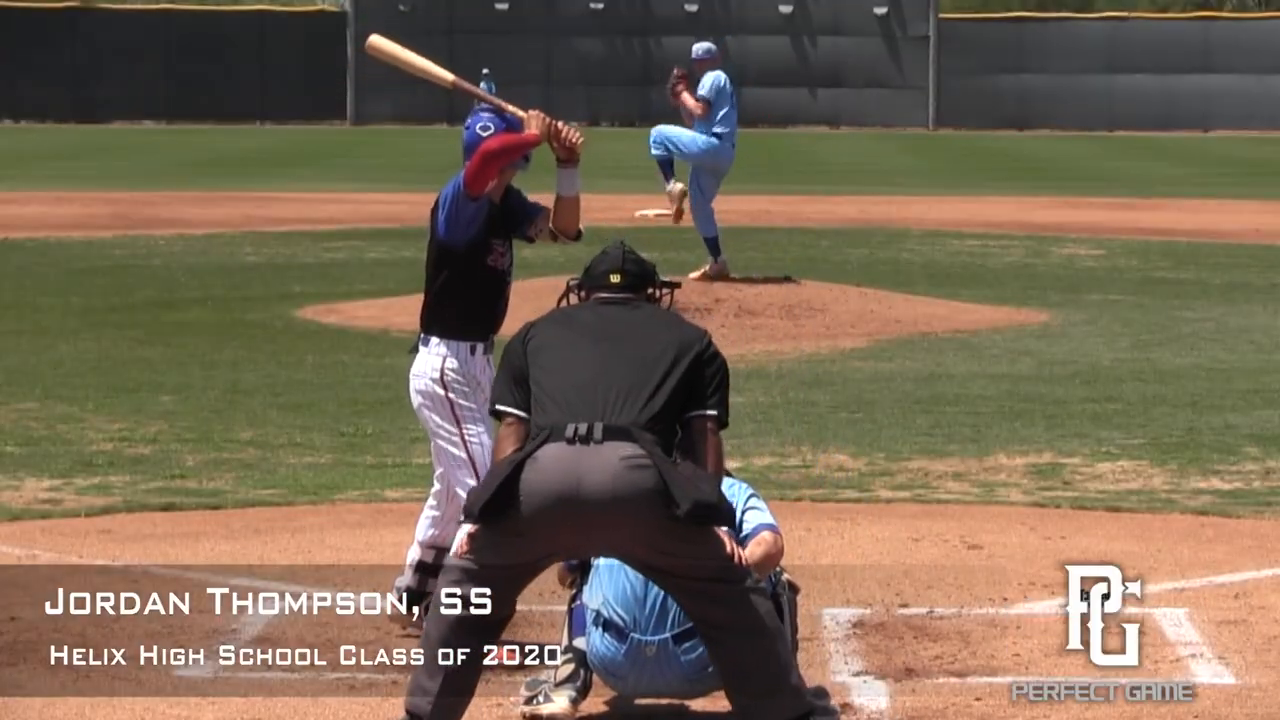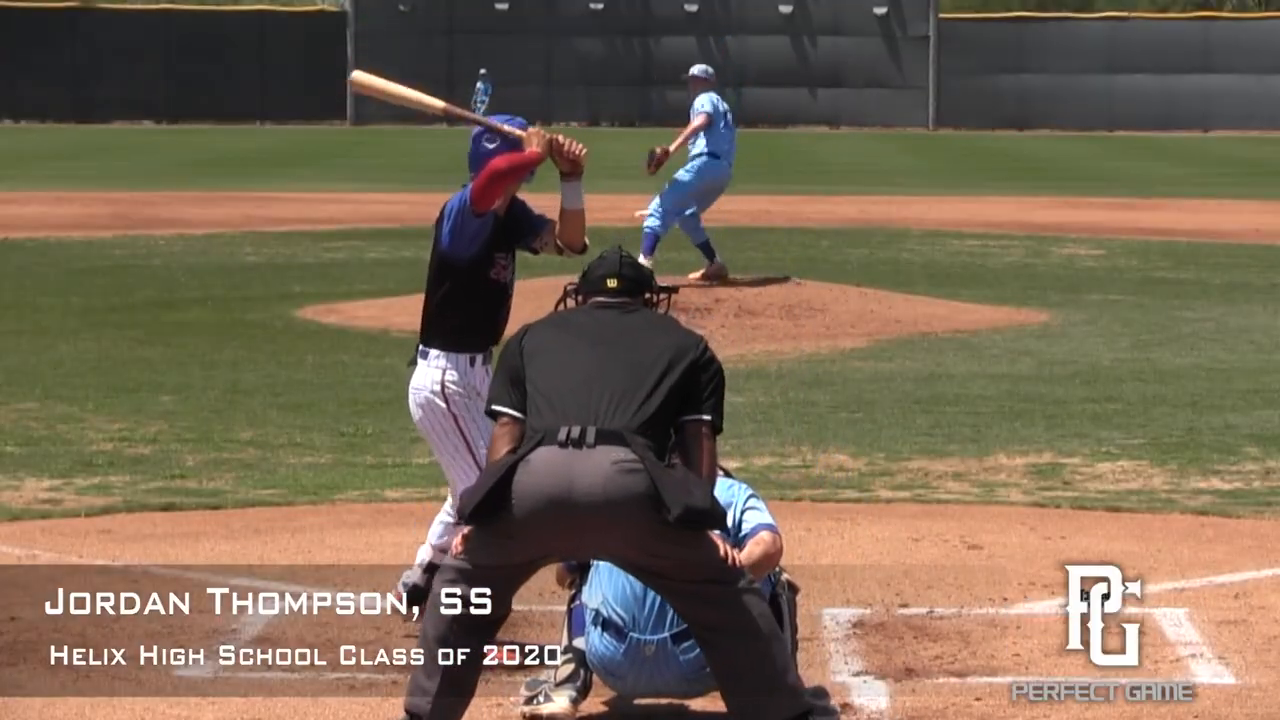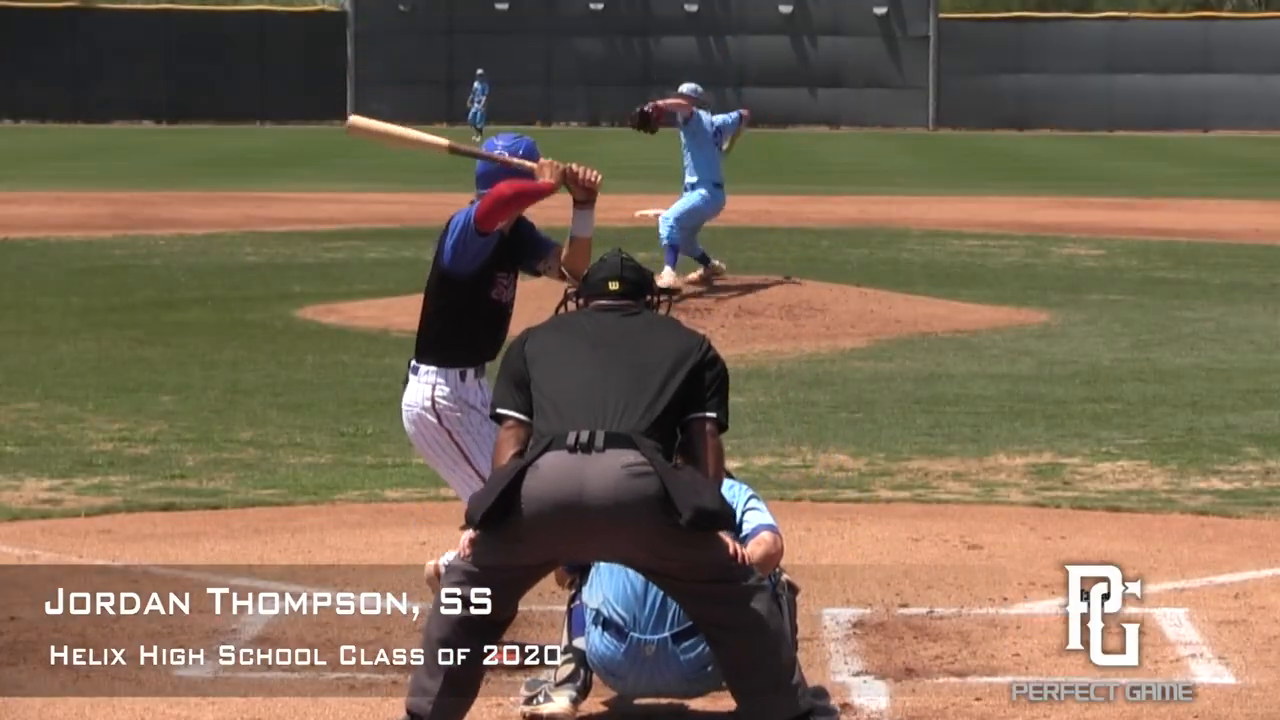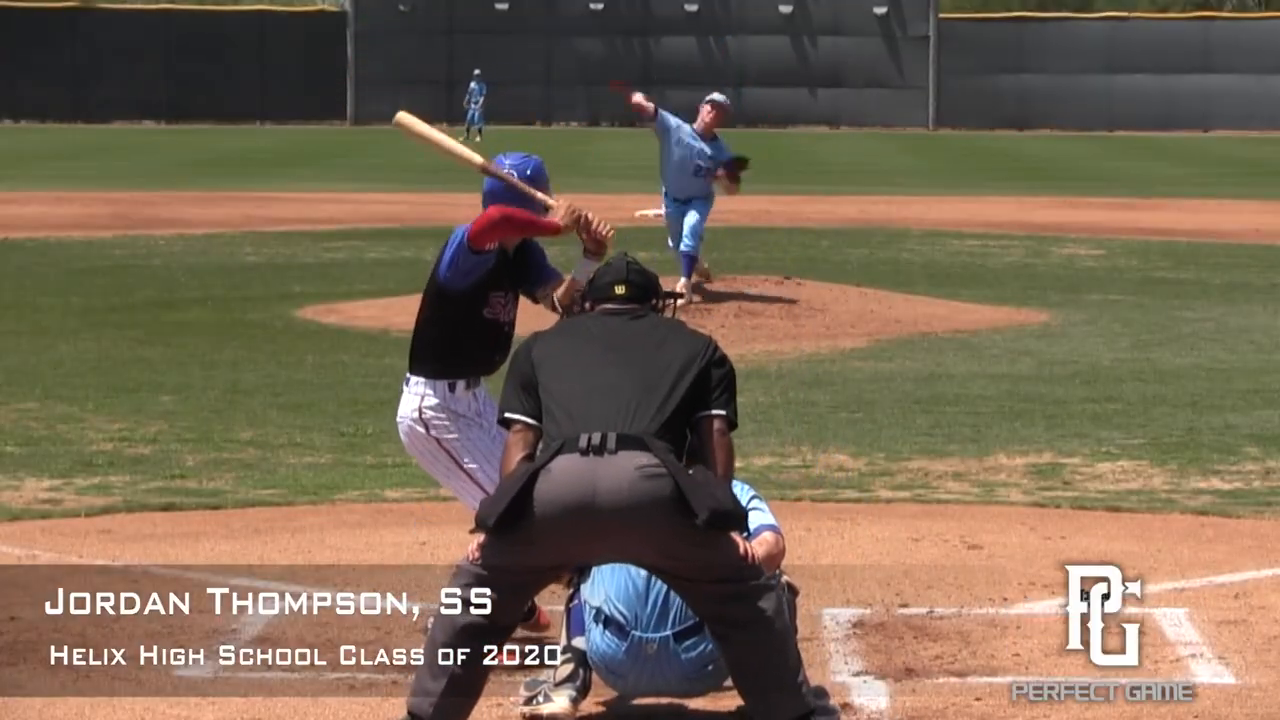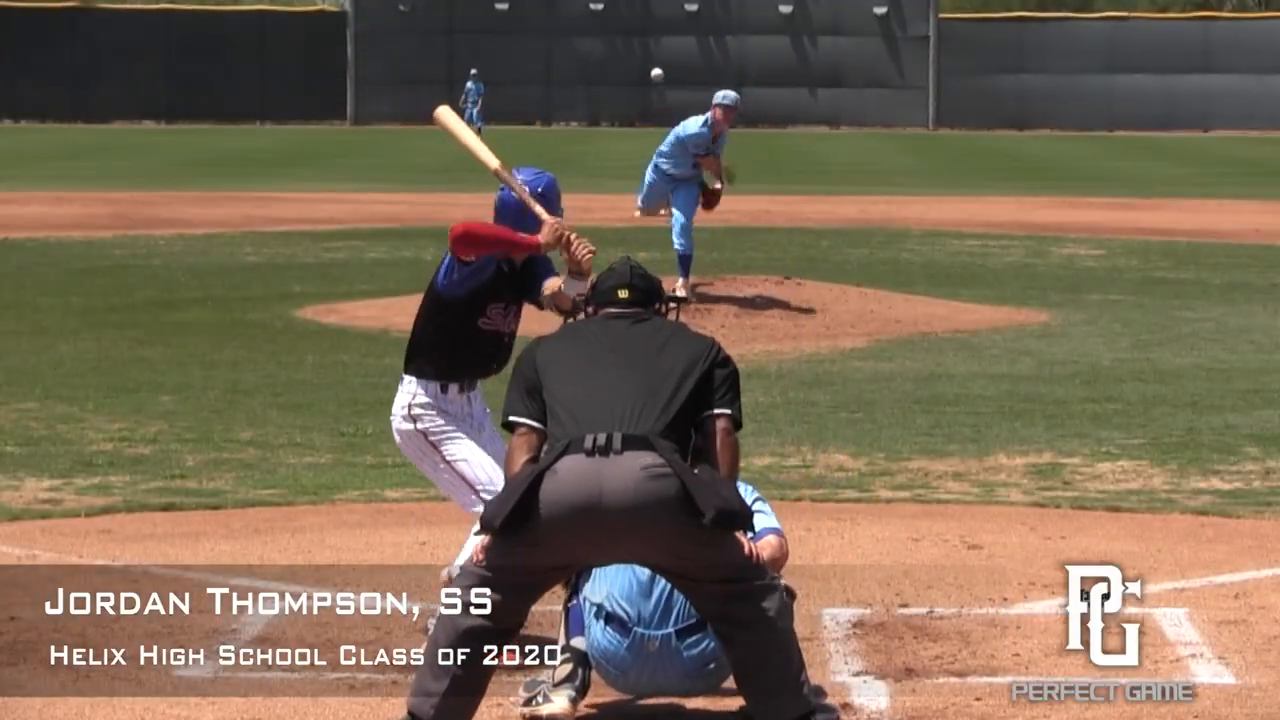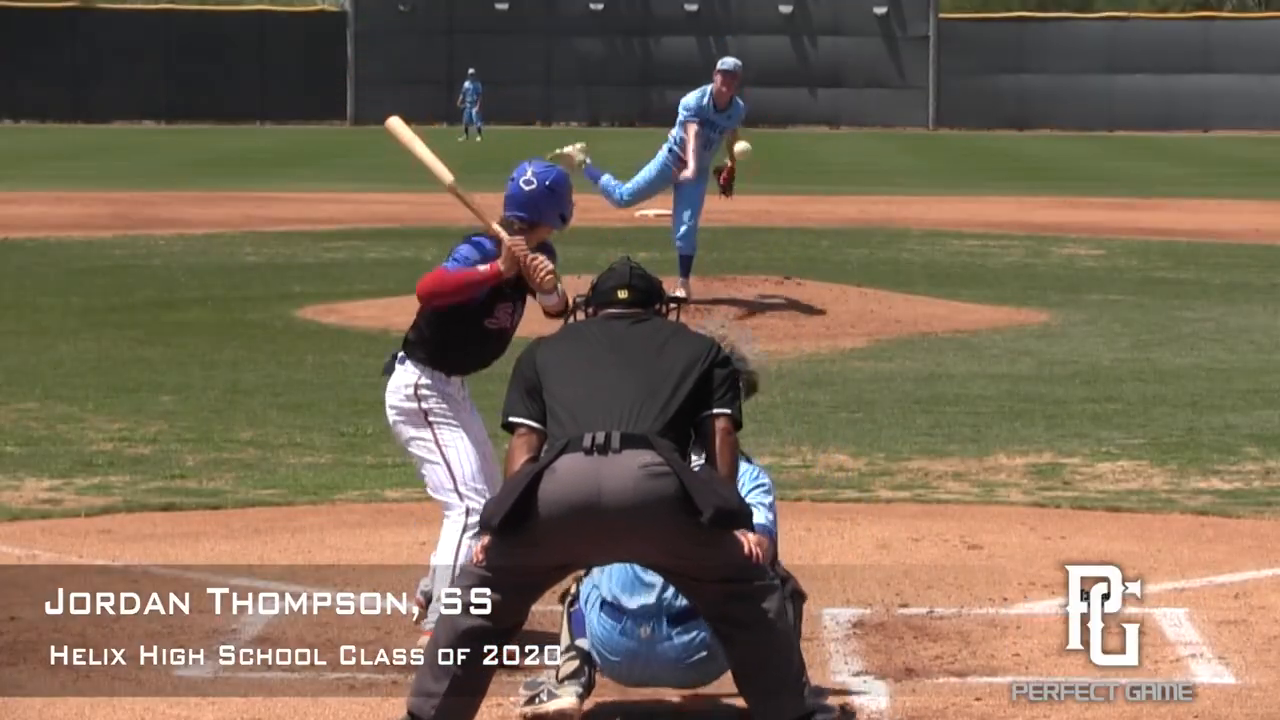
dt=0.2s
person 1, frame 1
left shoulder: (505, 201)
right shoulder: (458, 198)
left elbow: (564, 229)
right elbow: (487, 157)
left wrist: (567, 165)
right wrist: (533, 135)
left hip: (471, 363)
right hip: (447, 367)
left knee: (454, 488)
left ankle: (414, 595)
person 1, frame 2
left shoulder: (510, 214)
right shoulder: (462, 211)
left elbow: (570, 241)
right elbow: (493, 176)
left wrist: (571, 179)
right wrist: (534, 154)
left hip: (471, 373)
right hip: (445, 378)
left ankle: (419, 589)
person 1, frame 3
left shoulder: (514, 231)
right shoulder: (467, 226)
left elbow: (571, 268)
right elbow: (499, 197)
left wrist: (584, 205)
right wrist: (548, 185)
left hip: (471, 386)
right hip: (438, 394)
person 1, frame 4
left shoulder: (522, 252)
right shoulder: (468, 242)
left elbow: (563, 302)
right elbow: (491, 220)
left wrist: (592, 254)
right wrist: (555, 224)
left hip: (473, 398)
right hip: (432, 408)
person 1, frame 5
left shoulder: (529, 264)
right shoulder: (474, 257)
left elbow: (560, 300)
right elbow: (461, 232)
left wrist: (577, 275)
right wrist: (538, 244)
left hip: (466, 401)
right hip: (425, 406)
person 1, frame 6
left shoulder: (533, 251)
right shoulder: (479, 250)
left elbow: (555, 305)
right elbow: (426, 291)
left wrist: (550, 283)
right wrist: (497, 270)
left hip: (451, 387)
right hip: (420, 389)
left knee: (484, 496)
right knee: (470, 503)
left ankle: (437, 591)
right ankle: (440, 629)
person 2, frame 1
left shoulder: (537, 331)
right shoulder: (690, 338)
left elbow: (512, 430)
right elbow: (705, 435)
left wrist: (490, 512)
right wrist: (711, 517)
left hip: (544, 475)
right hip: (639, 477)
left knee: (469, 587)
right knee: (728, 596)
person 2, frame 2
left shoulder: (533, 334)
right shoulder: (686, 344)
left elbow: (507, 432)
right elbow: (699, 439)
left wrist: (486, 513)
right wrist: (703, 520)
left hip: (538, 478)
right hip: (631, 481)
left knee: (464, 587)
right knee: (723, 598)
person 2, frame 3
left shoulder: (535, 339)
right shoulder: (690, 344)
left elbow: (512, 434)
right elbow: (705, 438)
left wrist: (491, 517)
right wrist: (711, 520)
left hip: (548, 482)
right hip: (639, 483)
left knee: (470, 590)
right knee: (736, 595)
person 2, frame 4
left shoulder: (541, 344)
right shoulder: (697, 345)
left elbow: (520, 439)
right elbow: (715, 434)
left wrist: (502, 518)
right wrist: (720, 519)
left hip: (559, 484)
right hip: (651, 484)
left knee: (478, 592)
right knee: (744, 596)
person 2, frame 5
left shoulder: (545, 348)
right shoulder: (701, 348)
left elbow: (525, 442)
right elbow: (720, 434)
left wrist: (506, 521)
right wrist: (724, 516)
left hip: (564, 485)
right hip: (656, 484)
left knee: (481, 593)
right knee: (747, 594)
person 2, frame 6
left shoulder: (545, 348)
right shoulder: (700, 347)
left elbow: (524, 442)
right elbow: (721, 433)
left wrist: (504, 521)
right wrist: (726, 517)
left hip: (563, 484)
right hip: (656, 483)
left knee: (482, 593)
right knee: (748, 592)
person 3, frame 1
right shoulder: (732, 490)
left elbow: (565, 572)
right elbow: (769, 546)
left hip: (611, 664)
right hip: (698, 665)
left knee: (582, 581)
right knee: (773, 580)
left ankle: (565, 691)
person 3, frame 2
right shoulder: (732, 491)
left elbow: (565, 575)
right elbow: (768, 547)
left hip: (612, 665)
right hip: (697, 666)
left knee: (581, 579)
right knee: (773, 582)
left ankle: (565, 689)
person 3, frame 3
right shoulder: (732, 490)
left elbow: (562, 573)
right elbow: (769, 548)
left hip: (611, 665)
right hip: (697, 666)
left knee: (580, 580)
right knee: (771, 580)
left ankle: (565, 691)
person 3, frame 4
right shoulder: (733, 490)
right elbow: (770, 548)
left hip: (612, 662)
right hip: (698, 663)
left knee: (583, 580)
right knee: (773, 586)
left ankle: (565, 690)
person 3, frame 5
right shoulder: (737, 491)
right elbow: (774, 553)
left hip: (613, 661)
right hip: (699, 664)
left knee: (582, 576)
left ankle: (564, 689)
person 3, frame 6
right shoulder: (745, 474)
right elbow: (758, 552)
left hip: (614, 655)
right hip: (693, 659)
left knee: (584, 587)
right knee: (778, 586)
left ankle: (569, 685)
person 4, frame 1
left shoulder: (713, 78)
right shoulder: (719, 81)
left elbow: (700, 111)
right elbow: (695, 118)
left wrist: (682, 93)
right wrist: (681, 94)
left hip: (709, 146)
right hip: (724, 154)
left knee: (658, 135)
right knee: (700, 207)
left ankle: (672, 185)
right ankle: (717, 264)
person 4, frame 2
left shoulder: (704, 99)
right shoulder: (722, 107)
left elbow: (701, 122)
left wrist: (672, 147)
left hip: (705, 166)
right hip: (723, 172)
left knee: (659, 209)
right knee: (687, 216)
left ankle: (644, 263)
right ankle: (715, 265)
person 4, frame 3
left shoulder: (694, 117)
right shoulder: (716, 121)
left elbow: (684, 105)
right elbow: (744, 114)
left wrist: (662, 104)
right wrist: (729, 143)
left hip: (705, 193)
right hip: (712, 193)
left knee: (669, 221)
right knee: (682, 235)
left ankle: (669, 275)
right ankle: (710, 267)
person 4, frame 4
left shoulder: (720, 151)
right shoulder: (675, 127)
left elbow: (732, 190)
right elbow: (650, 110)
left wrist: (725, 178)
right wrist: (641, 102)
left hip: (700, 200)
right hip: (674, 198)
left knee: (691, 230)
right knee: (678, 244)
left ankle: (684, 285)
right ankle: (696, 266)
person 4, frame 5
left shoulder: (721, 133)
right shoulder: (694, 130)
right elbow: (709, 162)
left wrist: (718, 182)
right wrist: (721, 176)
left hip: (687, 180)
right hip: (661, 173)
left knee: (681, 224)
right knee: (648, 206)
left ankle: (683, 283)
person 4, frame 6
left shoulder: (739, 109)
right shoulder: (695, 100)
right elbow: (692, 134)
left wrist: (731, 162)
right wrist: (690, 167)
left hip: (699, 170)
right hip: (673, 161)
left knee: (687, 227)
right knee: (623, 197)
left ankle: (684, 283)
right ankle: (581, 160)
